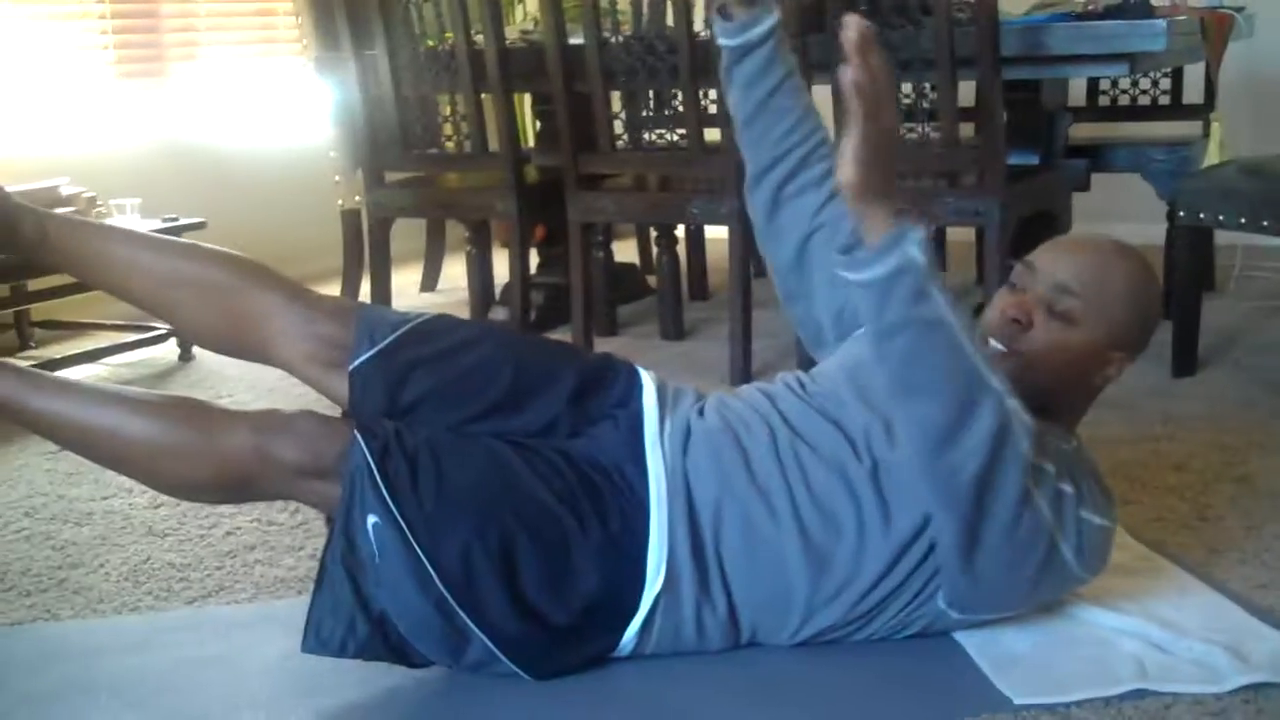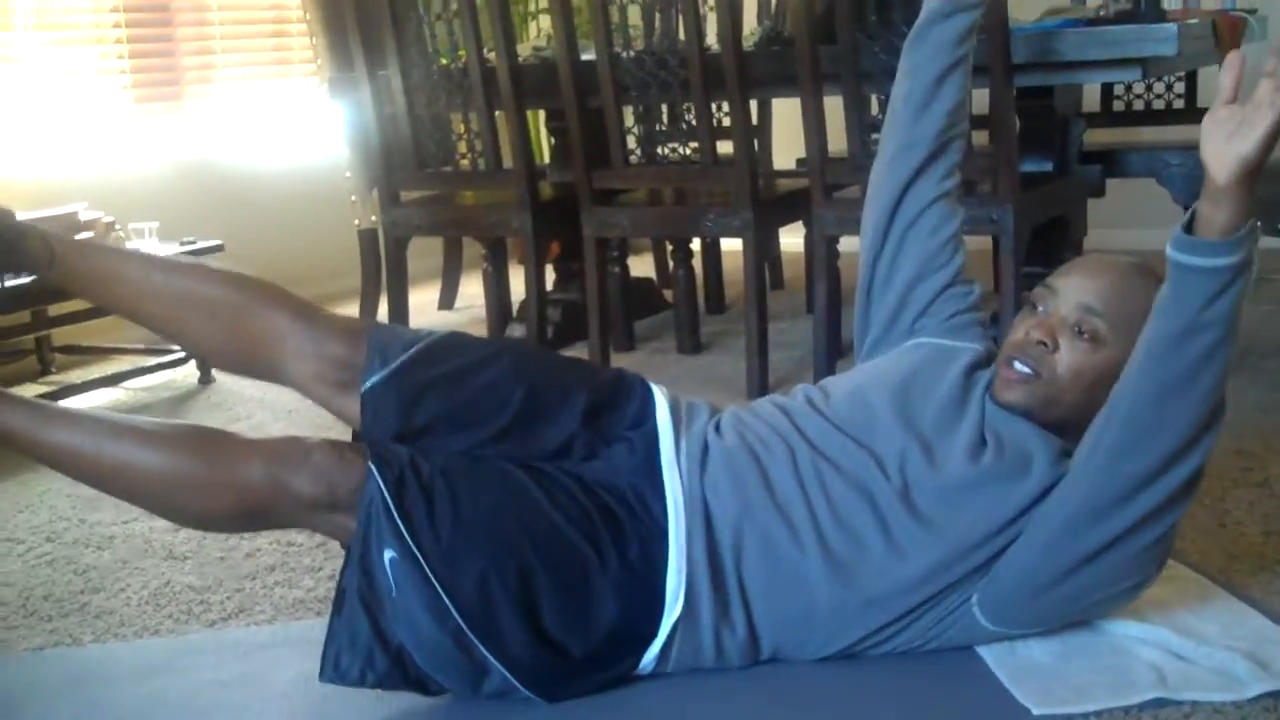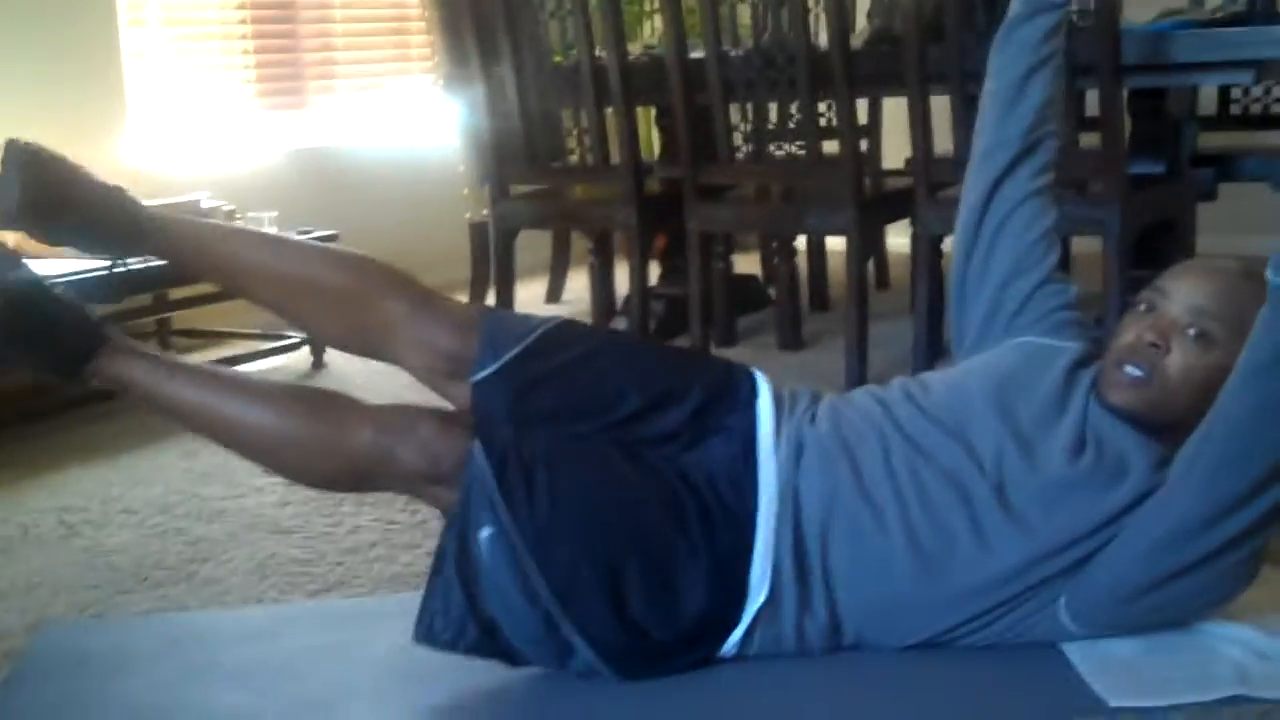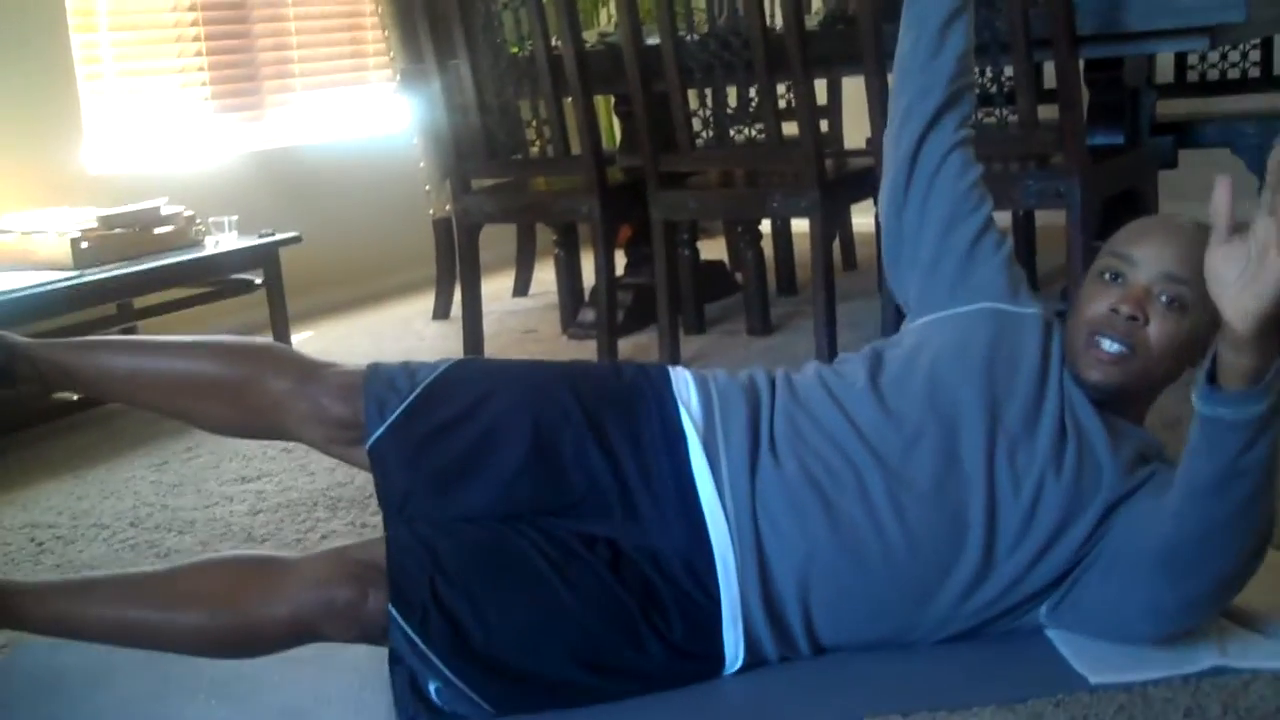
dt=1s
person 1, frame 1
left shoulder: (1056, 523)
right shoulder: (929, 349)
left elbow: (965, 456)
right elbow: (794, 199)
left wrist: (882, 218)
left hip: (624, 562)
right hip: (636, 421)
left knee: (284, 450)
right knee: (304, 327)
person 1, frame 2
left shoulder: (1068, 531)
right shoulder: (949, 347)
left elbow: (1161, 427)
right elbow: (912, 186)
left hip: (638, 581)
right hip: (648, 436)
left knee: (303, 480)
right knee: (311, 346)
person 1, frame 3
left shoulder: (1164, 536)
right shoulder: (1050, 350)
right elbow: (1005, 186)
left hip: (731, 567)
right hip: (748, 426)
left knee: (407, 447)
right knee: (426, 330)
right ankle: (115, 216)
person 1, frame 4
left shoulder: (1133, 508)
right shoulder: (997, 312)
right elbow: (925, 144)
left hip: (699, 596)
right hip: (676, 428)
left knee: (328, 591)
right knee: (314, 394)
